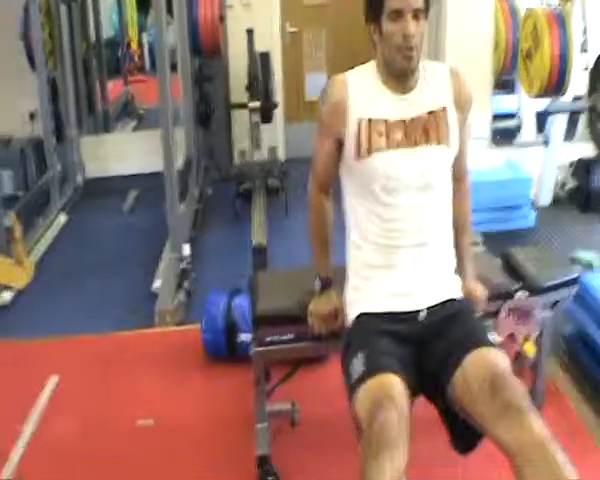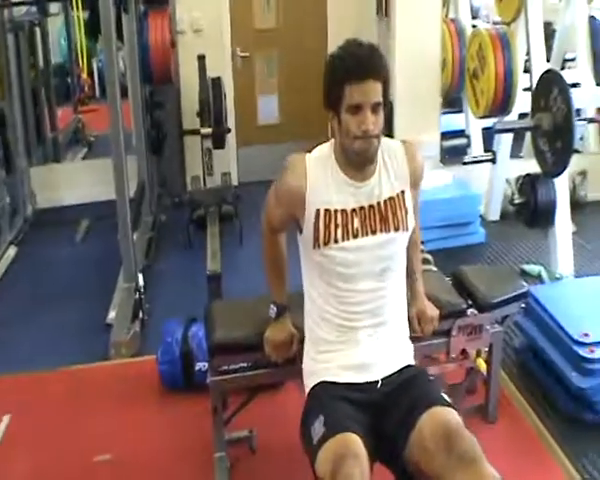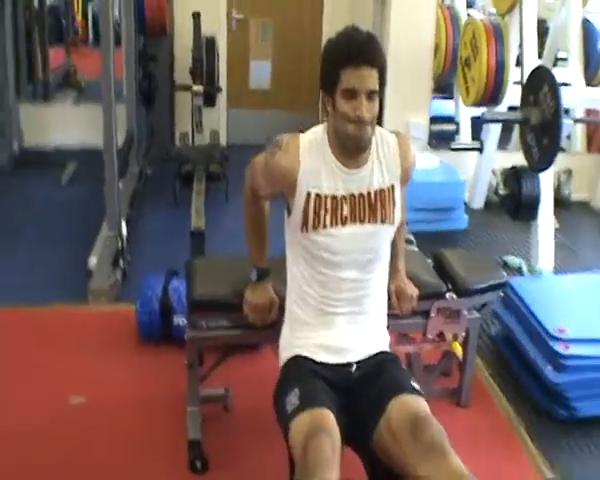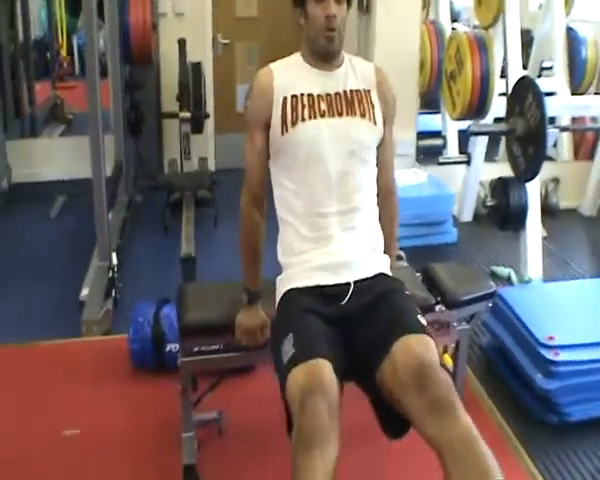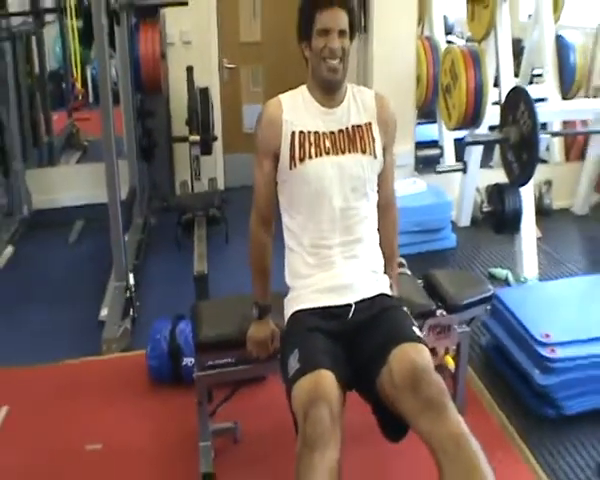
dt=0.5s
person 1, frame 1
left shoulder: (453, 88)
right shoulder: (344, 96)
right elbow: (320, 189)
left wrist: (467, 271)
right wrist: (324, 284)
left hip: (443, 297)
right hip: (375, 306)
left knee: (512, 404)
right knee: (387, 421)
person 1, frame 2
left shoulder: (408, 161)
right shoulder: (300, 179)
right elbow: (271, 227)
right wrist: (278, 314)
left hip: (397, 368)
right hip: (333, 378)
person 1, frame 3
left shoulder: (400, 154)
right shoulder: (290, 159)
right elbow: (252, 190)
right wrist: (259, 279)
left hip: (373, 353)
right hip: (309, 356)
person 1, frame 4
left shoulder: (375, 81)
right elbow: (252, 198)
left wrist: (389, 266)
right wrist: (251, 297)
left hip: (371, 277)
right hip: (306, 284)
left knee: (435, 392)
right knee: (316, 412)
person 1, frame 5
left shoulder: (378, 110)
right shoulder: (277, 117)
right elbow: (262, 221)
left wrist: (391, 283)
right wrist: (261, 313)
left hip: (372, 295)
right hip: (310, 303)
left knee: (427, 391)
right knee: (320, 417)
